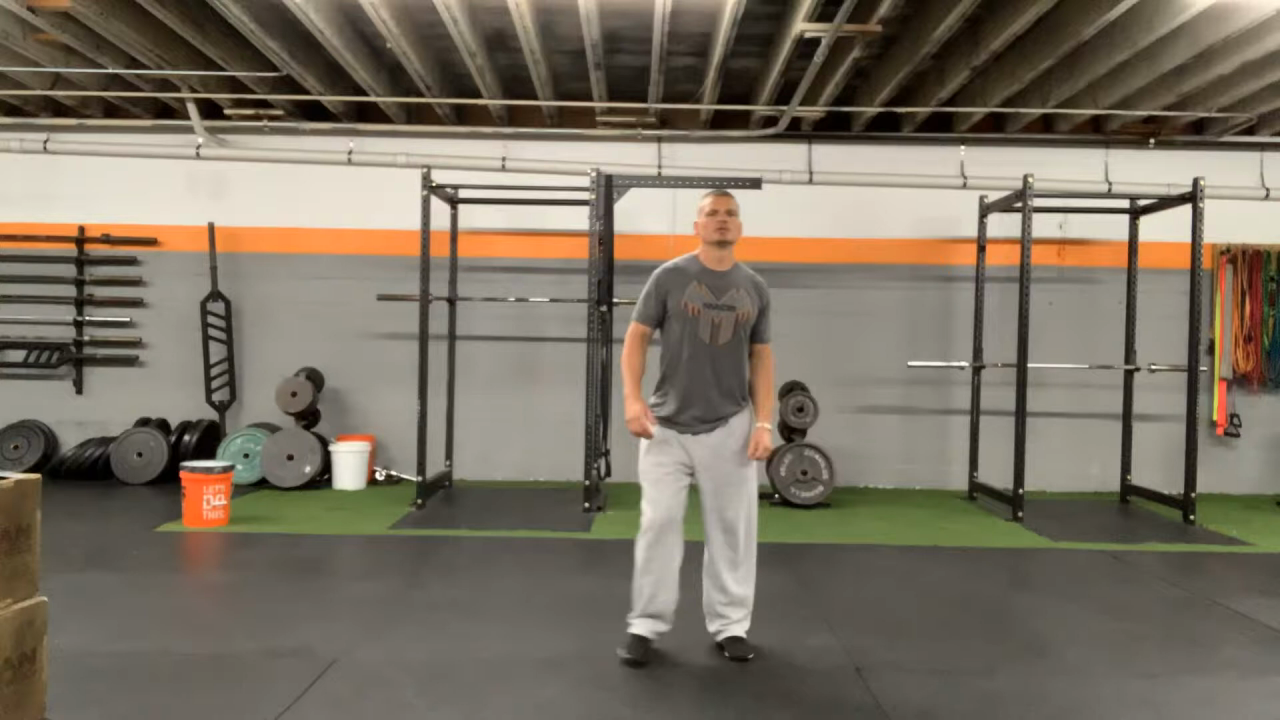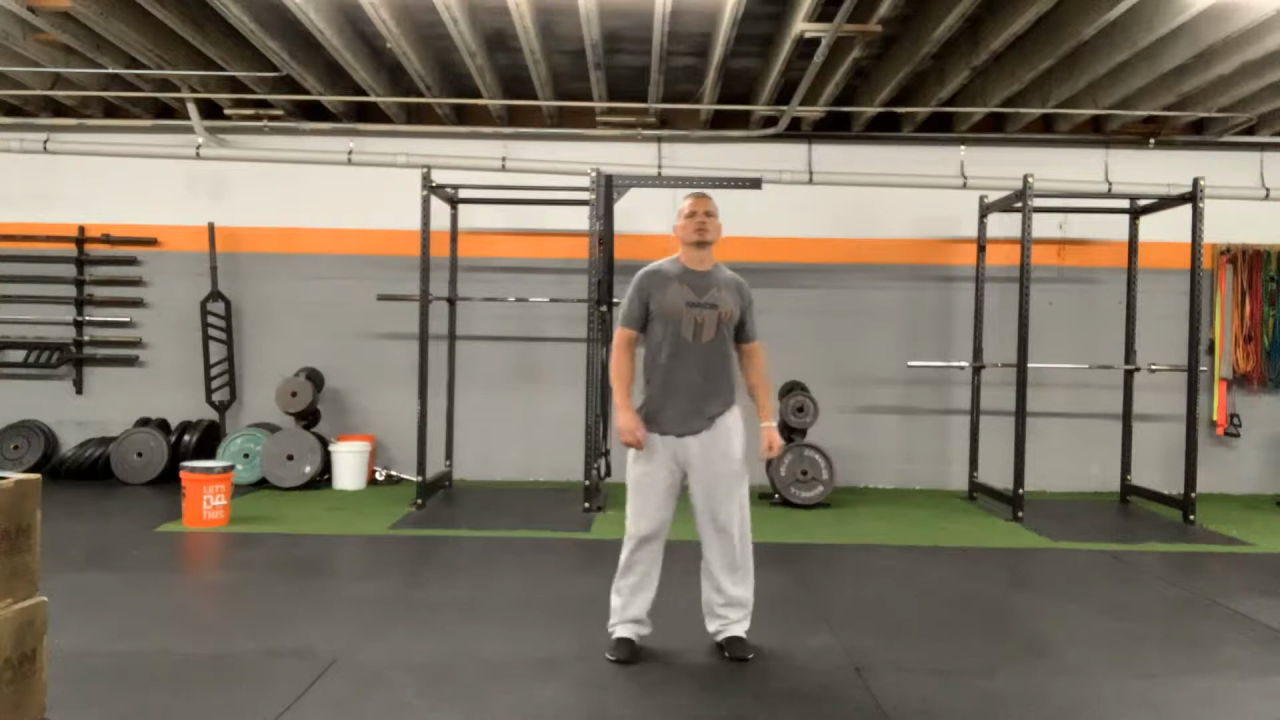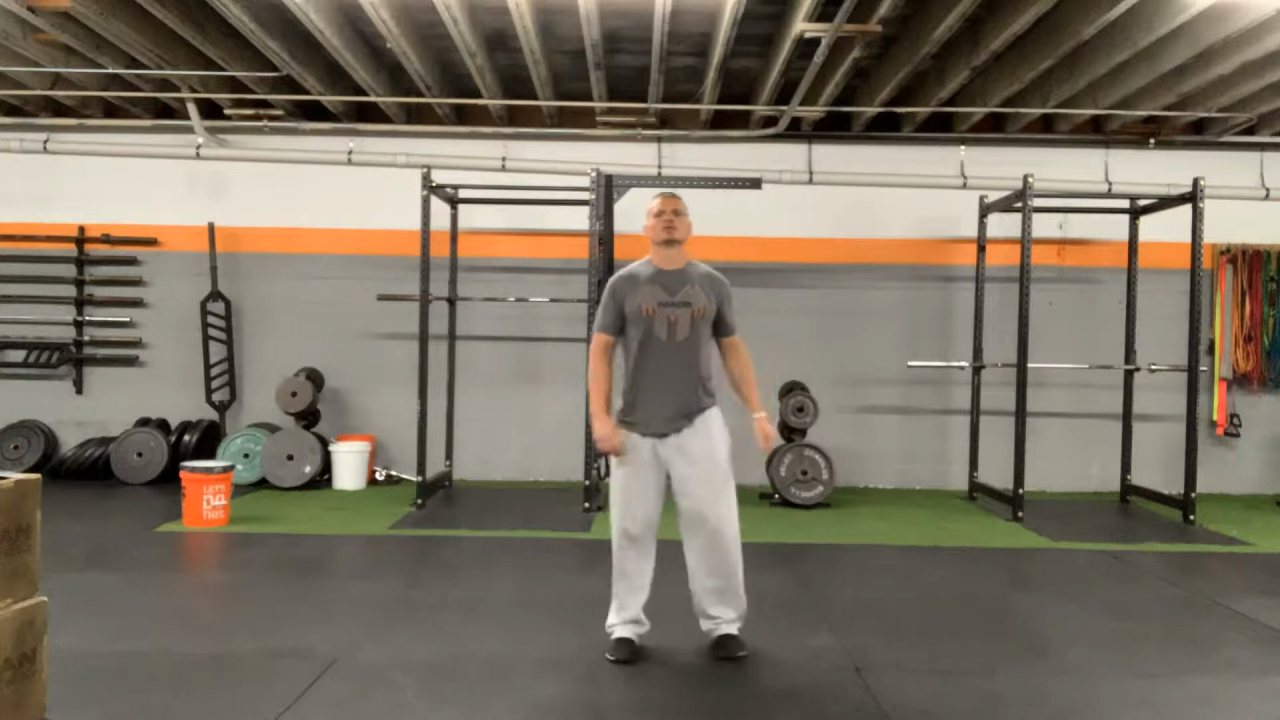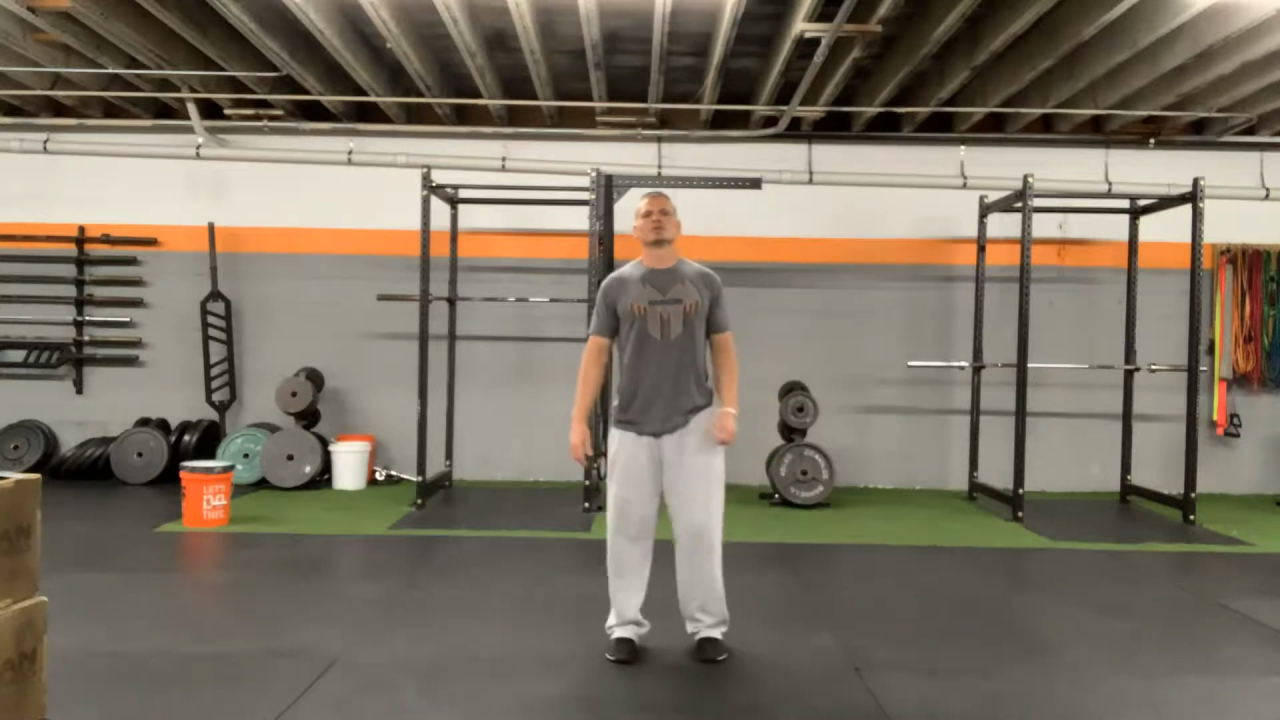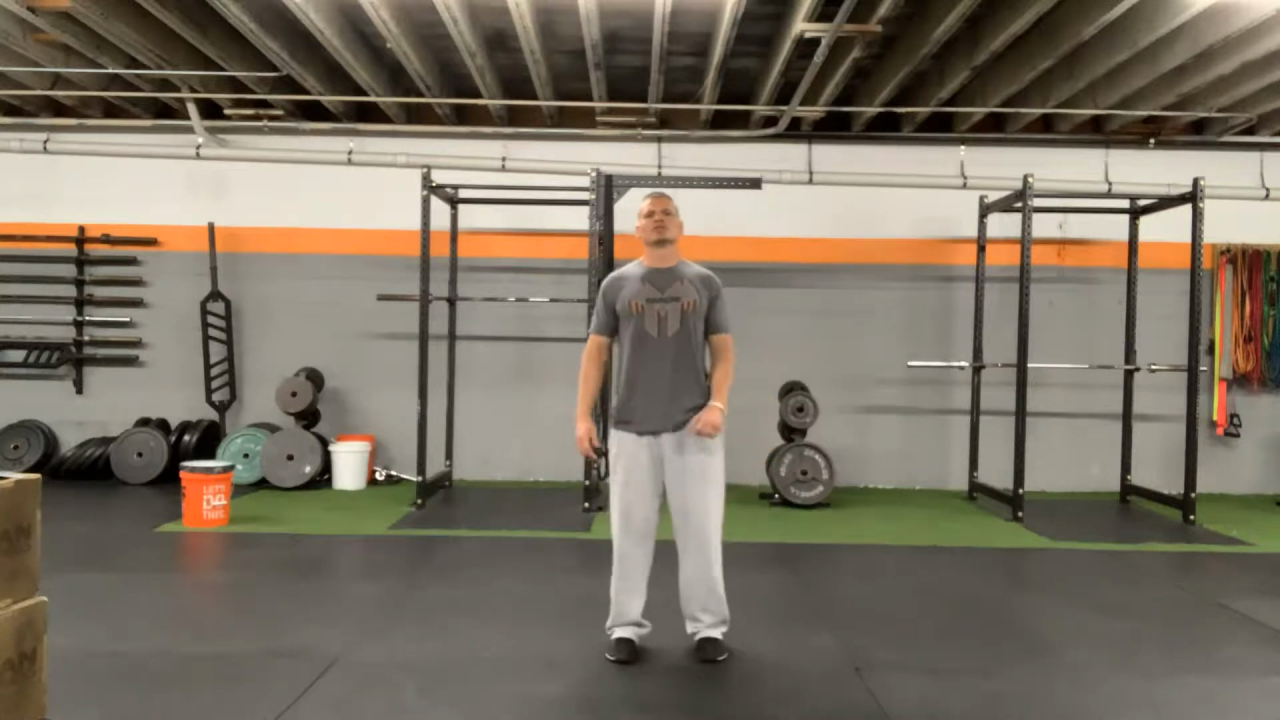
dt=0.2s
person 1, frame 1
left shoulder: (755, 288)
right shoulder: (669, 277)
left elbow: (761, 359)
right elbow: (636, 339)
left wrist: (763, 423)
right wrist: (632, 398)
left hip: (729, 426)
right hip: (667, 425)
left knee: (732, 528)
right knee: (659, 523)
left ankle: (730, 624)
right ankle: (644, 625)
person 1, frame 2
left shoulder: (736, 288)
right shoulder: (650, 279)
left elbow: (751, 357)
right elbow: (622, 346)
left wrist: (767, 420)
right wrist: (623, 409)
left hip: (717, 426)
right hip: (655, 429)
left knee: (727, 528)
right knee: (644, 531)
left ankle: (729, 624)
right ankle: (626, 626)
person 1, frame 3
left shoulder: (712, 283)
right shoulder: (624, 283)
left elbow: (733, 351)
right elbow: (601, 350)
left wrist: (759, 411)
right wrist: (599, 415)
left hip: (699, 424)
right hip: (636, 428)
left knee: (716, 525)
right knee: (632, 530)
left ankle: (723, 623)
right ankle: (626, 625)
person 1, frame 4
left shoulder: (705, 281)
right shoulder: (617, 284)
left elbow: (724, 349)
right elbow: (596, 353)
left wrist: (728, 408)
right wrist: (579, 420)
left hip: (694, 426)
right hip: (632, 428)
left knee: (700, 531)
right knee: (629, 530)
left ankle: (707, 626)
right ankle: (625, 626)
person 1, frame 5
left shoulder: (705, 282)
right shoulder: (617, 284)
left elbow: (722, 351)
right elbow: (596, 352)
left wrist: (717, 404)
right wrist: (583, 416)
left hip: (692, 425)
right hip: (631, 428)
left knee: (700, 531)
right knee: (630, 532)
left ankle: (708, 626)
right ankle: (625, 627)
